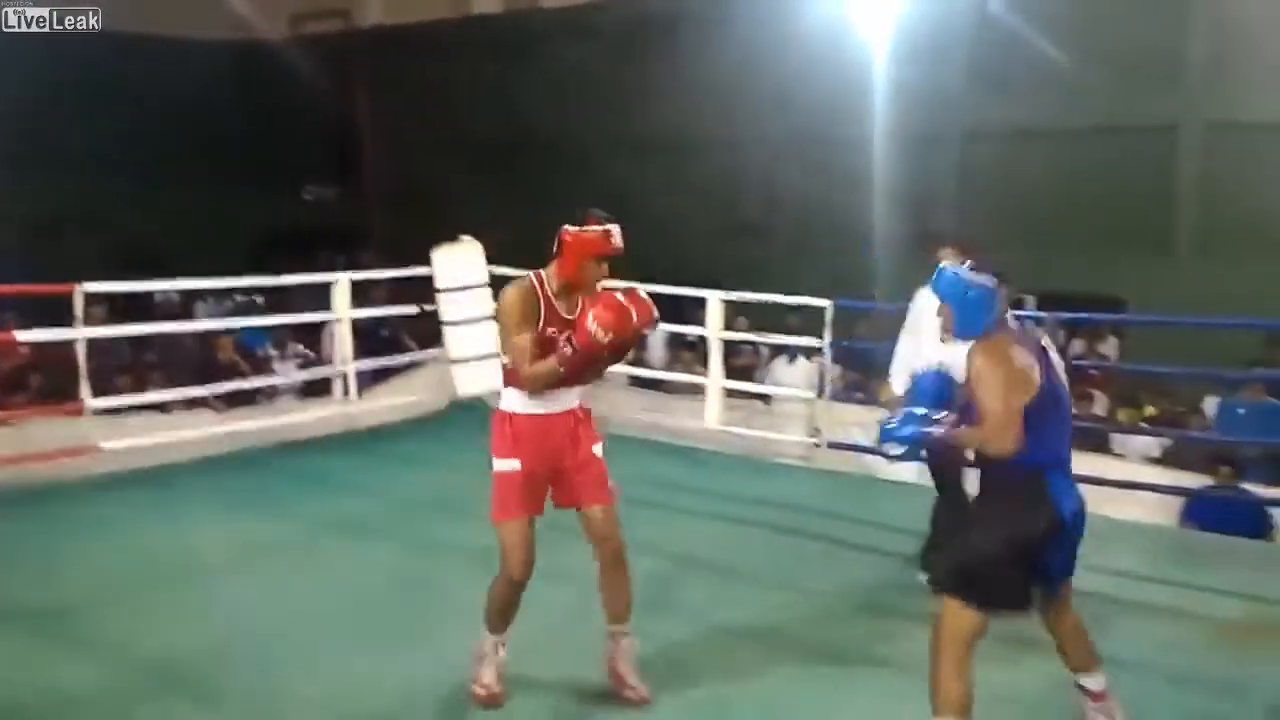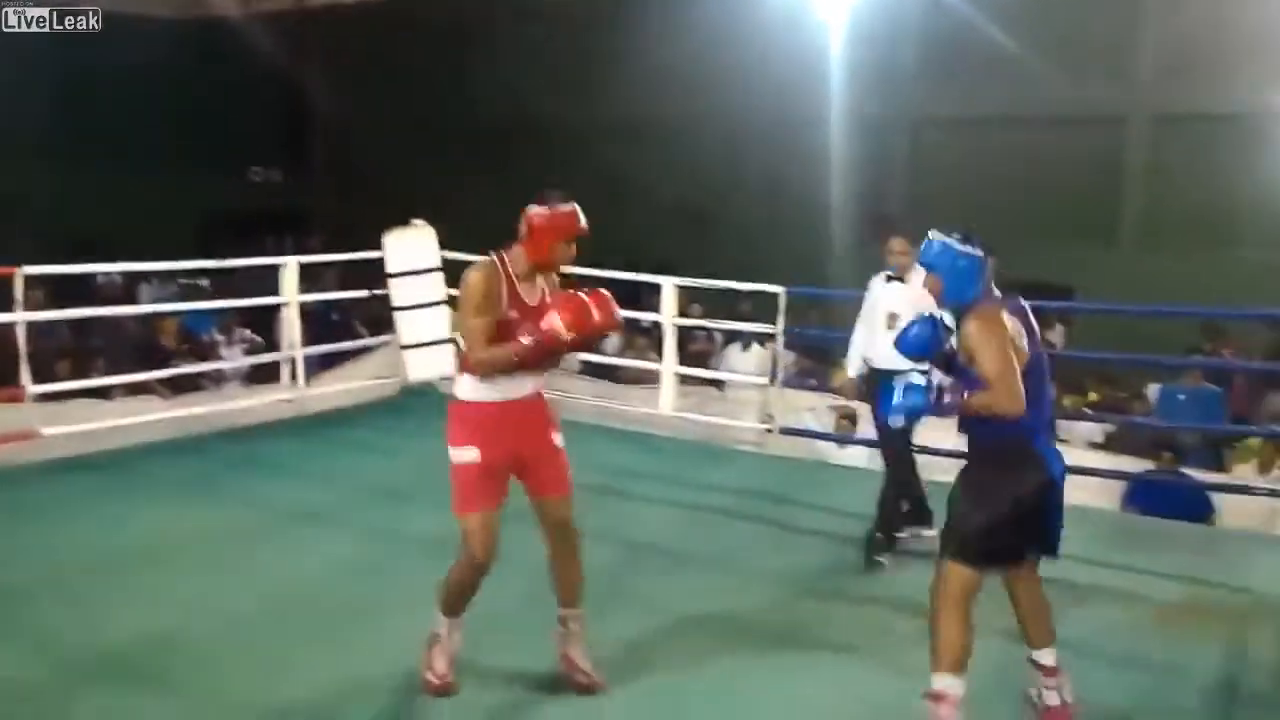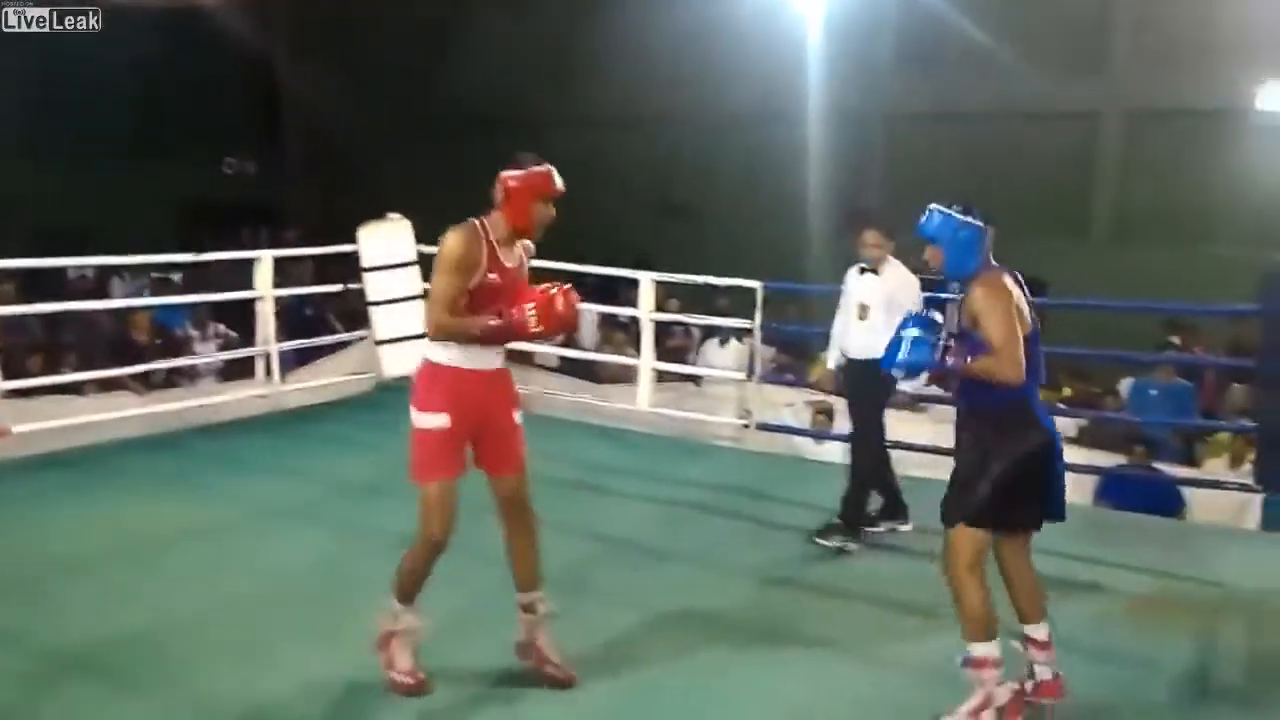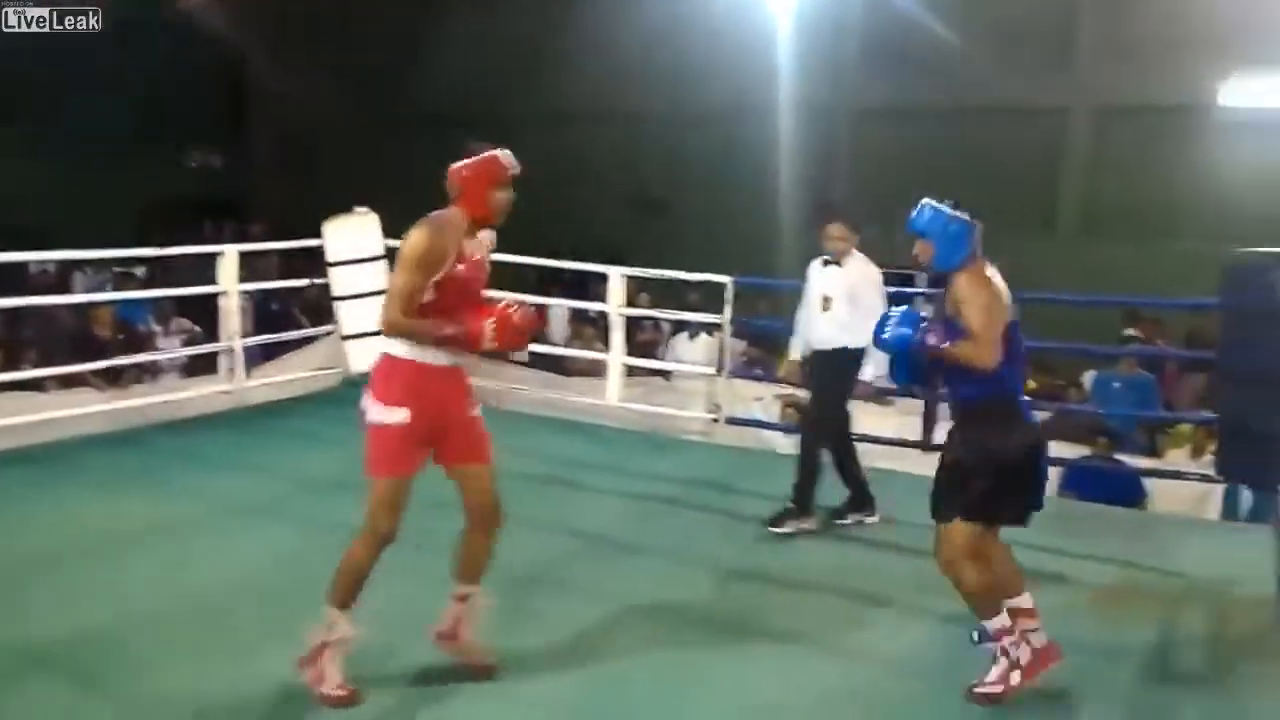
dt=0.1s
person 1, frame 1
left shoulder: (591, 297)
right shoulder: (520, 296)
left elbow: (586, 369)
right elbow: (529, 376)
left wrist: (621, 339)
right wrist: (582, 346)
left hip: (573, 424)
right hip: (521, 429)
left knee: (612, 548)
right knee: (517, 567)
left ankle: (622, 660)
right ankle: (490, 656)
person 1, frame 2
left shoulder: (550, 283)
right shoulder: (483, 279)
left elbow: (540, 360)
right elbow: (480, 359)
left wrist: (579, 335)
right wrist: (539, 340)
left hip: (529, 411)
right hip: (479, 416)
left knee: (564, 532)
right knee: (479, 553)
left ankle: (572, 645)
right ankle: (443, 640)
person 1, frame 3
left shoulder: (520, 249)
right shoulder: (462, 242)
right elbow: (439, 324)
left wrist: (548, 318)
right wrist: (507, 322)
left hip: (494, 385)
right hip: (445, 387)
left knee: (520, 514)
right knee: (436, 529)
left ankle: (534, 634)
right ankle: (396, 632)
person 1, frame 4
left shoulder: (479, 243)
right shoulder: (428, 238)
right elbow: (393, 321)
left wrist: (497, 327)
right wrist: (463, 334)
left hip: (449, 380)
right hip: (403, 381)
left knee: (486, 509)
right knee: (382, 526)
left ankle: (457, 622)
right ankle: (324, 647)
person 2, frame 1
left shoulder: (990, 353)
right shoulder: (1027, 343)
left elbow: (1003, 441)
left wrist: (936, 432)
right wrist: (954, 425)
left hip: (1013, 503)
right hip: (1050, 499)
left knee: (950, 637)
right knee: (1056, 606)
person 2, frame 2
left shoulder: (981, 323)
right shoulder: (1006, 309)
left elbow: (1011, 402)
left wrist: (939, 397)
right wrist: (939, 348)
left hip: (1006, 465)
right hip: (1033, 463)
left knee: (950, 593)
right knee: (1021, 575)
person 2, frame 3
left shoulder: (987, 291)
right shoulder: (991, 286)
left elbow: (1011, 370)
left wrist: (944, 357)
right wrist: (939, 342)
left hip: (1004, 437)
right hip: (1011, 433)
left knee: (960, 561)
right knee: (1013, 551)
right ankle: (1042, 671)
person 2, frame 4
left shoulder: (970, 281)
right shoulder: (969, 279)
left elbow: (988, 355)
left wrist: (925, 340)
right wrist: (926, 339)
left hip: (990, 430)
right hip: (991, 424)
left knee: (955, 552)
right knee: (983, 537)
left ankle: (1012, 652)
right ankle: (1034, 643)
person 3, frame 1
right shoulder: (924, 298)
right elbow: (907, 343)
right wrist: (897, 388)
right hip: (925, 391)
left knee: (947, 468)
right knee: (940, 466)
left ankle: (937, 548)
right ankle: (953, 526)
person 3, frame 2
left shoulder: (928, 289)
right shoulder: (878, 284)
right elbow: (864, 327)
right wrist: (853, 371)
left hip: (908, 378)
right hip: (878, 375)
left knee: (895, 453)
right knee: (894, 451)
left ankle: (883, 534)
right ankle: (918, 514)
person 3, frame 3
left shoulder: (903, 280)
right shoulder: (853, 276)
right wrist: (831, 363)
left hip: (881, 368)
right hip: (854, 365)
left knee: (863, 441)
right knee: (870, 440)
left ankle: (850, 523)
right ankle: (894, 509)
person 3, frame 4
left shoulder: (865, 272)
right shoulder: (816, 268)
left elbow: (874, 324)
right wrist: (795, 355)
left hip: (844, 358)
right hip: (820, 356)
left knee: (813, 427)
right knee: (834, 431)
left ankle: (801, 509)
right ankle: (861, 501)
